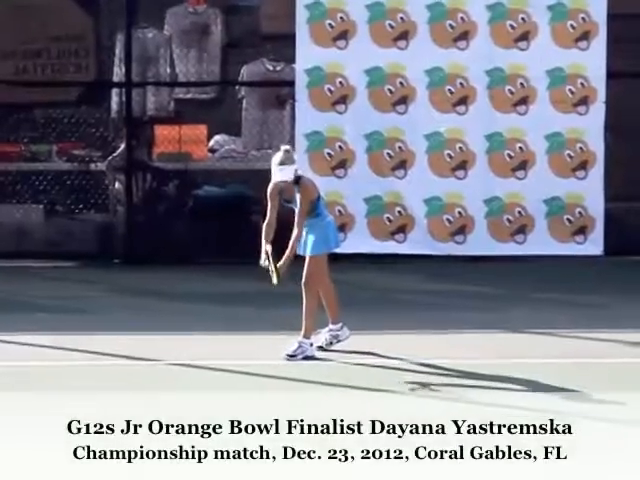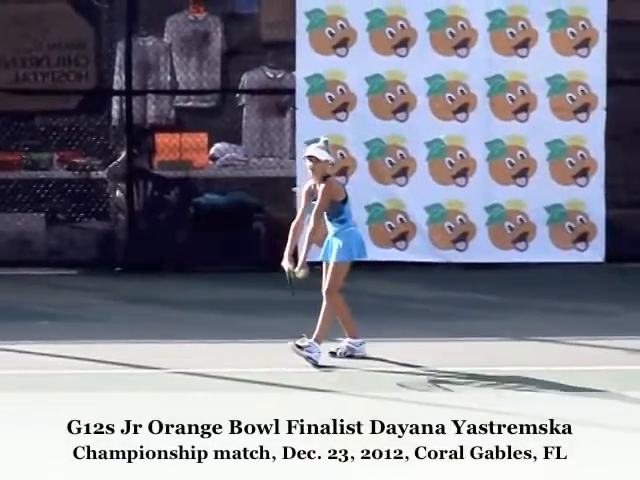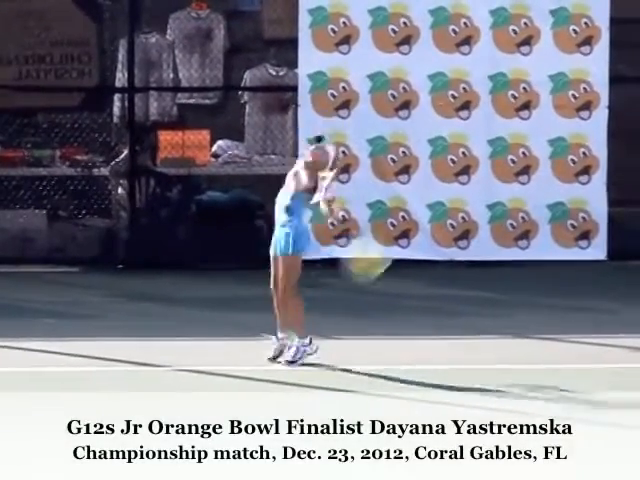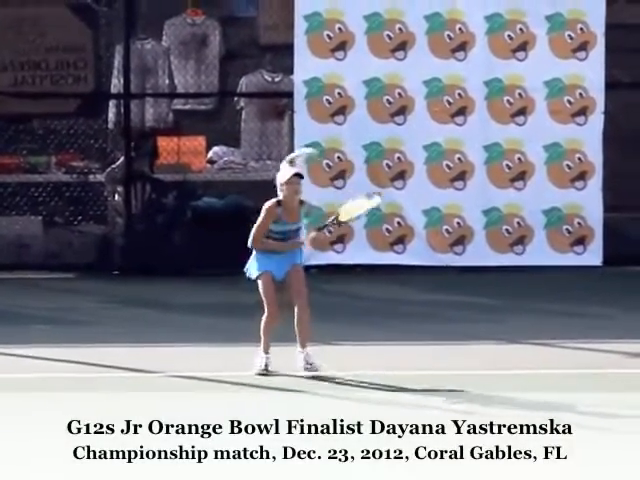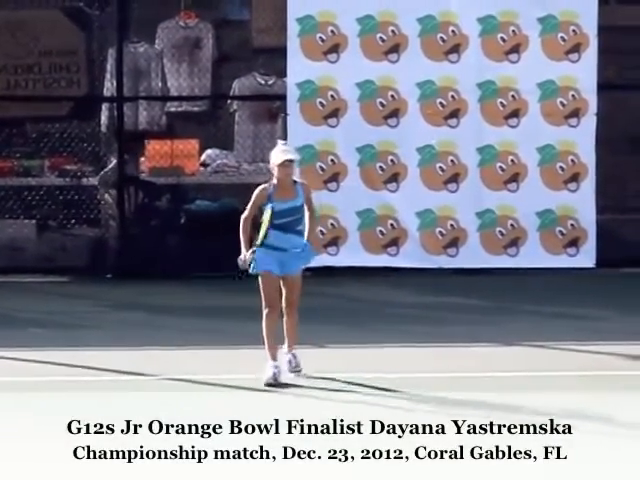
dt=1s
person 1, frame 1
left shoulder: (305, 187)
right shoulder: (274, 188)
left elbow: (298, 229)
right elbow: (269, 221)
left wrist: (285, 262)
right wrist: (265, 252)
left hip: (320, 229)
right hip: (309, 230)
left knee: (309, 283)
right knee: (322, 280)
left ankle: (306, 342)
right ankle: (336, 328)
person 1, frame 2
left shoulder: (329, 186)
right shoulder: (309, 188)
left elbow: (314, 224)
right elbow: (298, 222)
left wrist: (304, 258)
right wrist: (288, 253)
left hip: (345, 239)
right hip: (334, 240)
left knee: (330, 292)
right knee: (331, 293)
left ankle: (314, 345)
right ankle: (354, 342)
person 1, frame 3
left shoulder: (312, 179)
right shoulder: (300, 169)
left hip: (293, 233)
right hip: (283, 230)
left knee: (287, 290)
right knee: (277, 288)
left ankle: (303, 341)
right ankle: (285, 337)
person 1, frame 4
left shoulder: (303, 206)
right shoulder: (272, 208)
right elbow: (254, 242)
left wrist: (298, 243)
right wrist: (288, 246)
left hip: (290, 256)
right hip: (265, 258)
left knee: (302, 301)
right knee: (271, 309)
left ankle: (304, 353)
right ankle: (264, 356)
person 1, frame 5
left shoulder: (302, 188)
right shoulder: (264, 191)
left elbow: (309, 211)
right elbow: (246, 218)
left wrist: (308, 239)
right wrist: (245, 249)
left hip: (293, 252)
right hip: (268, 253)
left knee: (290, 307)
right knee: (271, 309)
left ankle: (290, 349)
right ankle: (273, 365)
